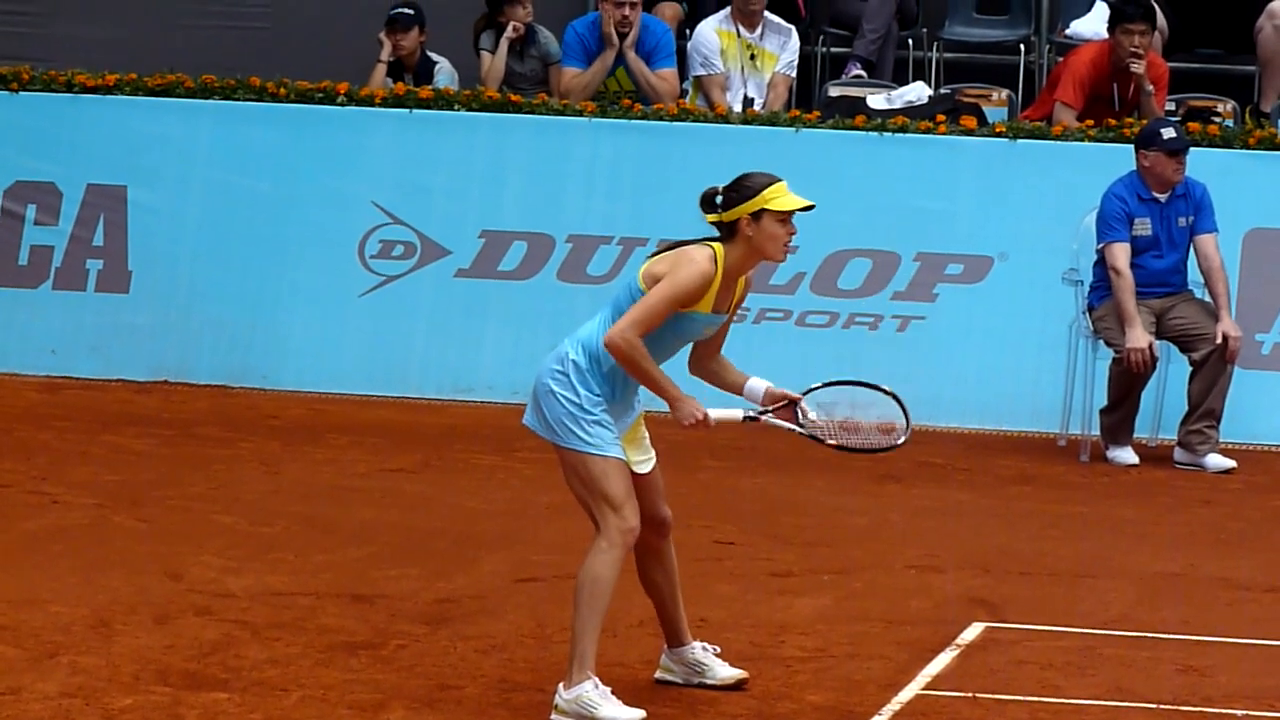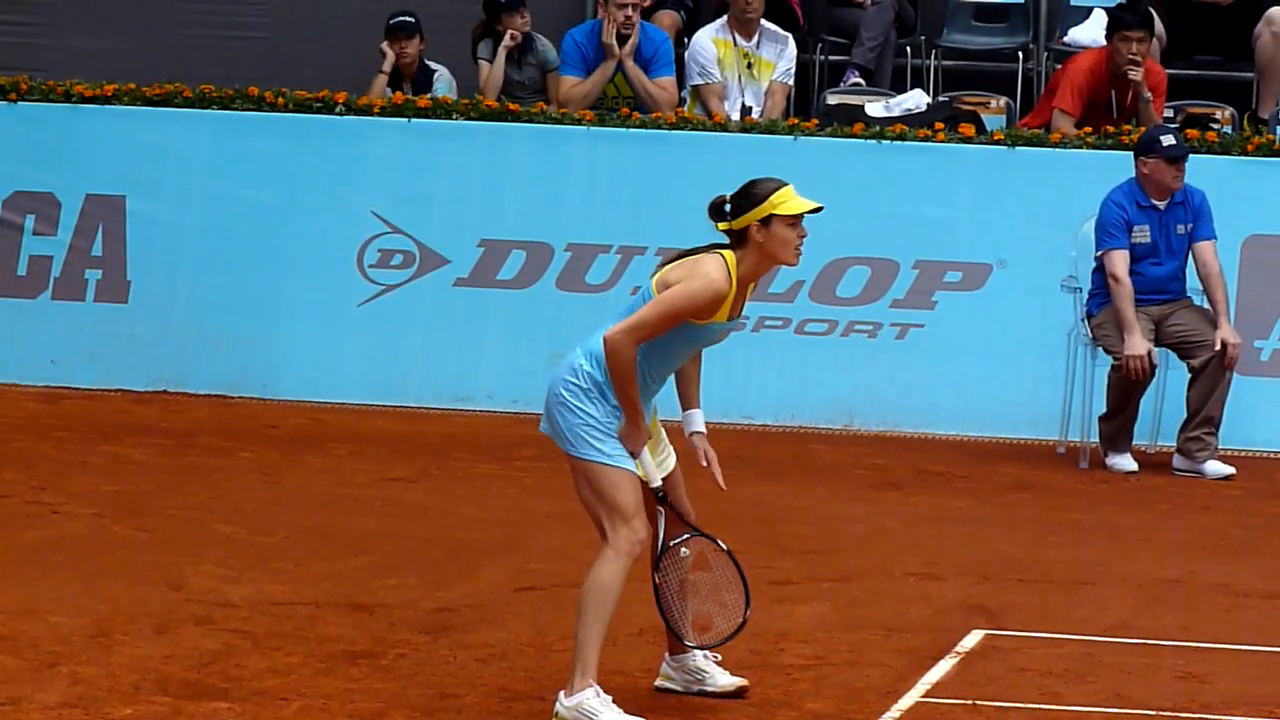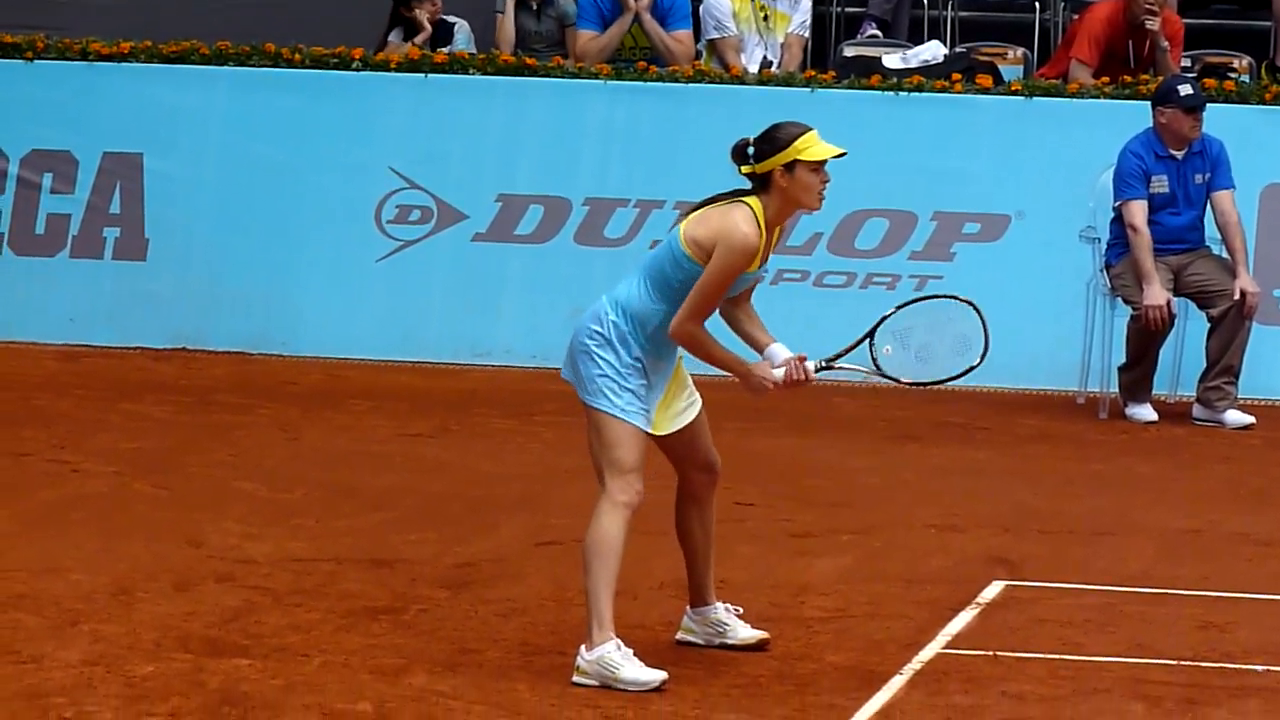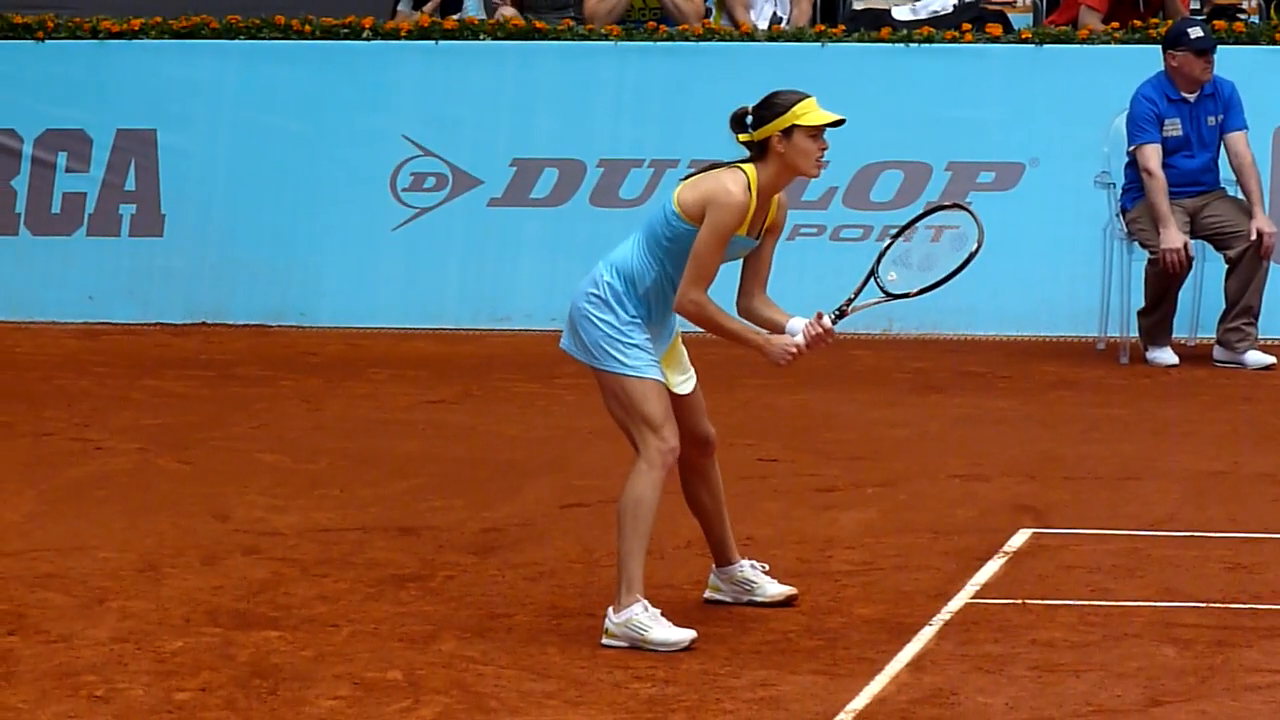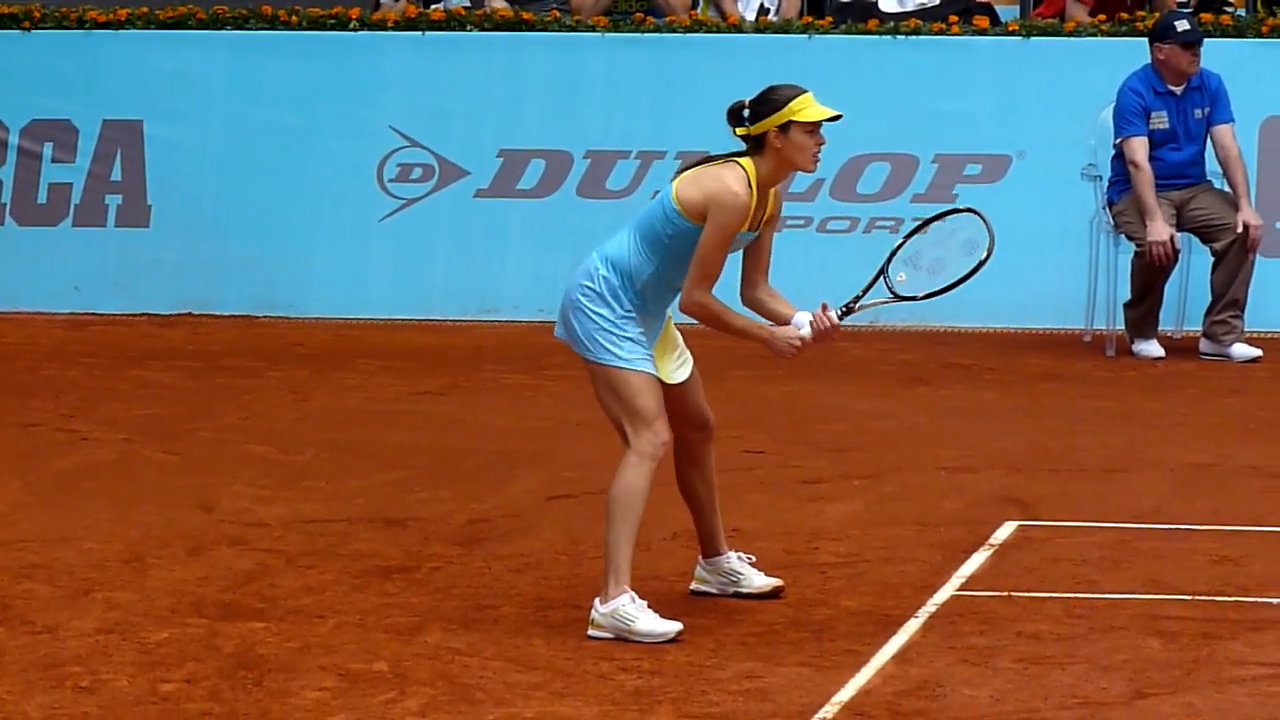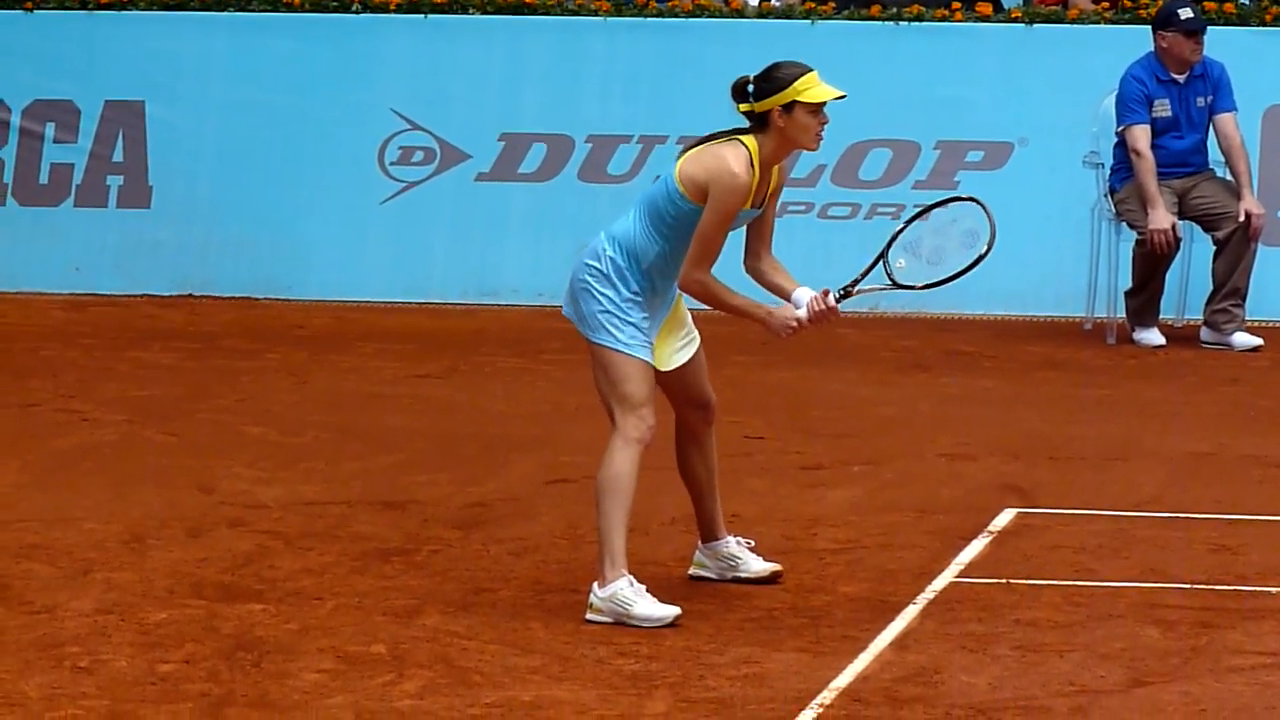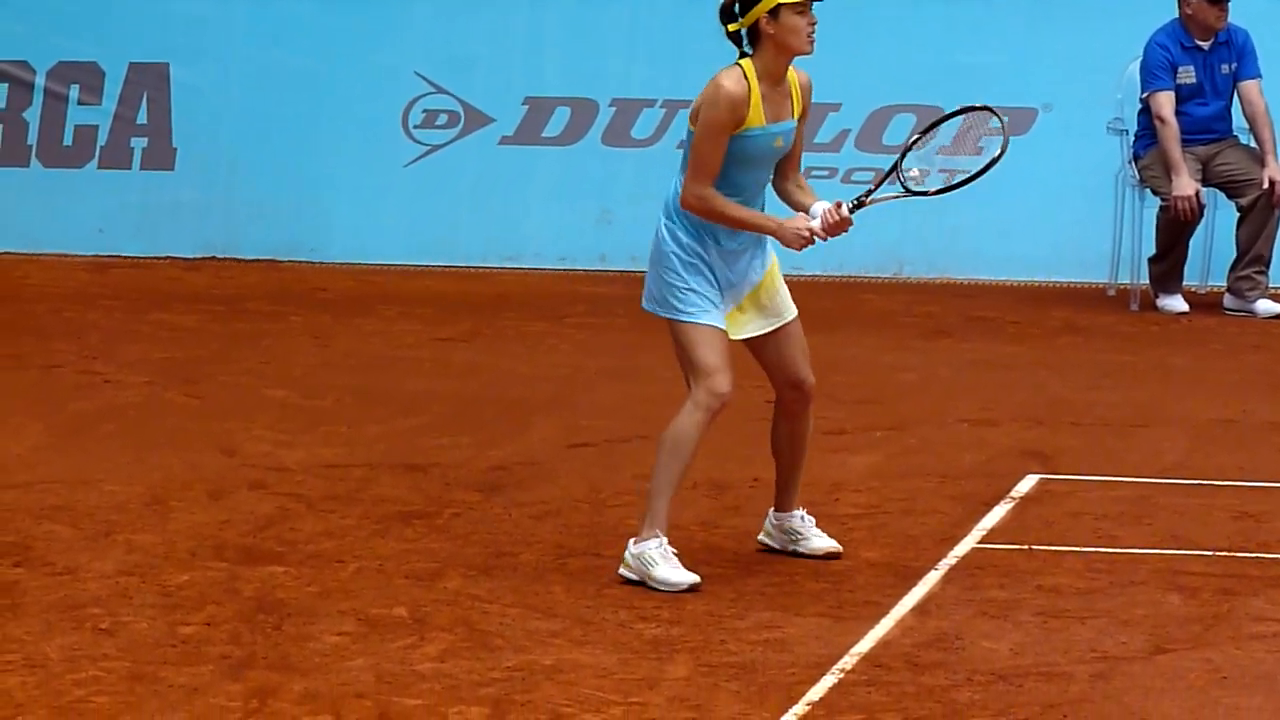
dt=0.7s
person 1, frame 1
left shoulder: (737, 281)
right shoulder: (699, 266)
left elbow: (705, 360)
right elbow: (620, 339)
left wrist: (760, 391)
right wrist: (678, 400)
left hip: (617, 399)
right hip: (577, 388)
left knee: (656, 524)
right knee: (621, 528)
left ankle: (680, 653)
person 1, frame 2
left shoulder: (743, 279)
right shoulder: (713, 280)
right elbow: (619, 338)
left wrist: (695, 427)
right wrist: (635, 420)
left hip: (625, 402)
right hip: (589, 394)
right knee: (626, 537)
left ankle: (682, 662)
person 1, frame 3
left shoulder: (768, 224)
right shoulder: (741, 232)
left elbow: (735, 305)
right elbow: (684, 326)
left wrist: (778, 354)
right wrist: (746, 371)
left hip: (654, 353)
right hip: (613, 346)
left knee: (702, 473)
right knee: (623, 490)
left ankle: (703, 614)
right ankle: (599, 648)
person 1, frame 4
left shoulder: (773, 209)
right shoulder: (731, 193)
left elbow: (751, 300)
right elbow: (691, 299)
left wrist: (797, 327)
right wrist: (764, 343)
left hip: (653, 318)
right hip: (612, 310)
left knee: (700, 443)
right knee: (660, 448)
left ankle: (729, 572)
right ankle: (627, 611)
person 1, frame 5
left shoulder: (767, 200)
right shoulder: (733, 191)
left elbow: (755, 291)
right elbow: (696, 299)
left wrist: (802, 320)
right wrist: (770, 336)
left hip: (644, 310)
right hip: (603, 303)
left knee: (696, 430)
right knee: (651, 439)
left ankle: (716, 564)
right ankle: (613, 602)
person 1, frame 6
left shoulder: (771, 170)
right shoulder: (733, 172)
left elbow: (758, 259)
right elbow: (695, 277)
left wrist: (802, 297)
right wrist: (766, 316)
left hip: (655, 288)
right hip: (614, 284)
left knee: (698, 411)
right knee: (636, 425)
left ankle: (715, 547)
right ankle: (612, 584)
person 1, frame 7
left shoulder: (798, 86)
right shoulder: (730, 90)
right elbow: (695, 195)
left wrist: (818, 209)
right wrist: (777, 228)
left hip: (749, 256)
right hip: (692, 254)
left knee: (798, 387)
right knee: (713, 391)
left ankle: (785, 519)
right ankle: (647, 544)
person 2, frame 1
left shoulder: (1196, 194)
right shoulder: (1118, 197)
left elbow: (1210, 258)
right elbow: (1119, 268)
left wrist: (1225, 316)
right wrist: (1133, 327)
left hip: (1175, 297)
right hip: (1118, 298)
left knee: (1221, 341)
right knee: (1138, 353)
left ankle: (1196, 444)
right ankle: (1117, 439)
person 2, frame 2
left shoulder: (1195, 200)
right shoulder: (1117, 204)
left elbow: (1209, 265)
right elbow: (1118, 275)
left wrist: (1224, 323)
right wrist: (1132, 335)
left hip: (1174, 304)
right hip: (1116, 305)
left knee: (1220, 348)
right knee: (1136, 360)
left ankle: (1195, 451)
right ankle: (1116, 446)
person 2, frame 3
left shoulder: (1213, 150)
right shoulder: (1135, 154)
left elbow: (1227, 214)
right elbow: (1136, 225)
left wrist: (1242, 273)
right wrist: (1151, 285)
left hip: (1192, 254)
right hip: (1135, 255)
left knee: (1239, 298)
right knee: (1155, 311)
left ankle: (1214, 400)
right ankle: (1135, 396)
person 2, frame 4
left shoulder: (1225, 92)
right shoulder: (1147, 98)
left elbow: (1241, 155)
right elbow: (1151, 169)
right wrist: (1168, 228)
left hip: (1208, 196)
right hip: (1151, 199)
right knee: (1173, 253)
left ankle: (1235, 342)
right ankle: (1156, 340)
person 2, frame 5
left shoulder: (1211, 85)
right shoulder: (1134, 90)
left elbow: (1227, 147)
right elbow: (1137, 161)
left wrist: (1244, 205)
right wrist: (1154, 221)
left hip: (1193, 188)
right hip: (1137, 192)
left knee: (1242, 231)
right knee: (1159, 245)
left ankle: (1221, 334)
right ankle: (1142, 332)
person 2, frame 6
left shoulder: (1214, 73)
right shoulder: (1137, 78)
left elbow: (1230, 136)
right elbow: (1139, 149)
left wrist: (1247, 194)
right wrist: (1156, 209)
left hip: (1196, 177)
right hip: (1139, 179)
left knee: (1243, 220)
right knee: (1160, 234)
left ankle: (1222, 324)
right ankle: (1143, 322)
person 2, frame 7
left shoulder: (1239, 40)
right shoulder: (1161, 46)
left elbow: (1254, 103)
right elbow: (1163, 116)
right wrist: (1180, 176)
left hip: (1220, 144)
right hip: (1163, 147)
right knee: (1185, 202)
left ankle: (1245, 290)
right ankle: (1167, 288)
